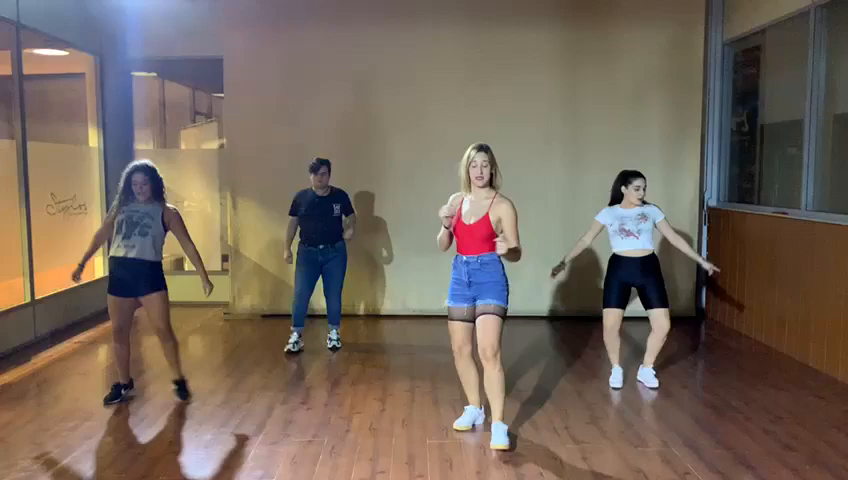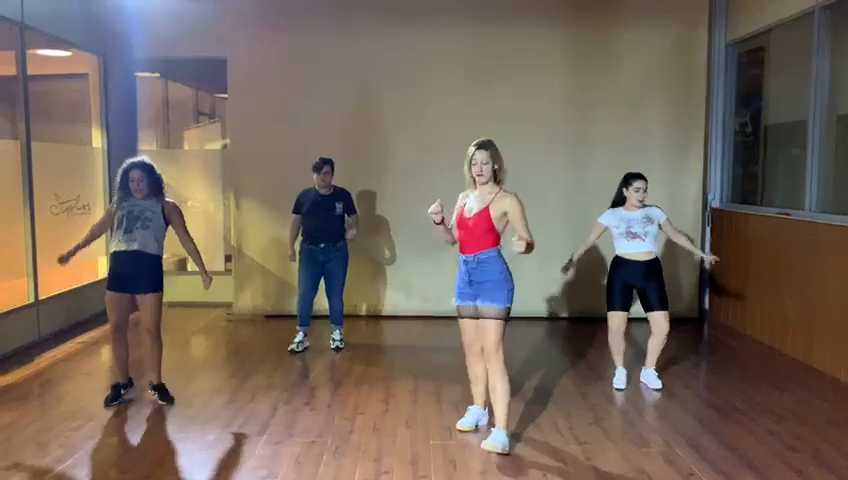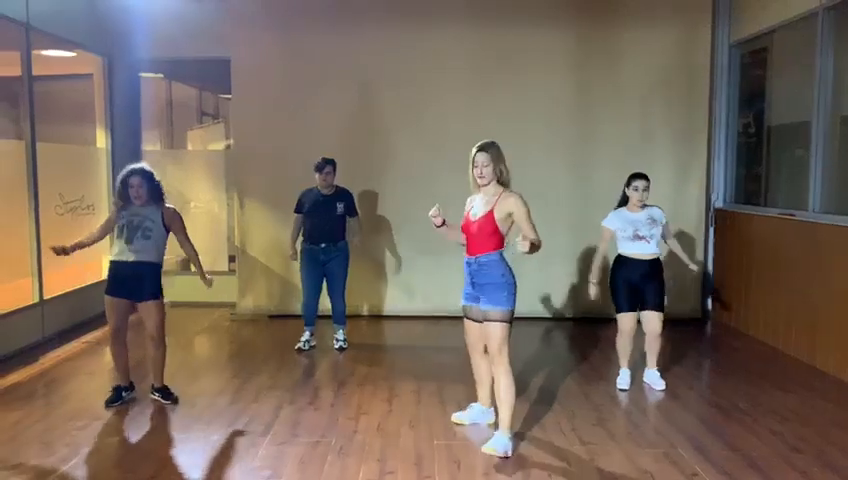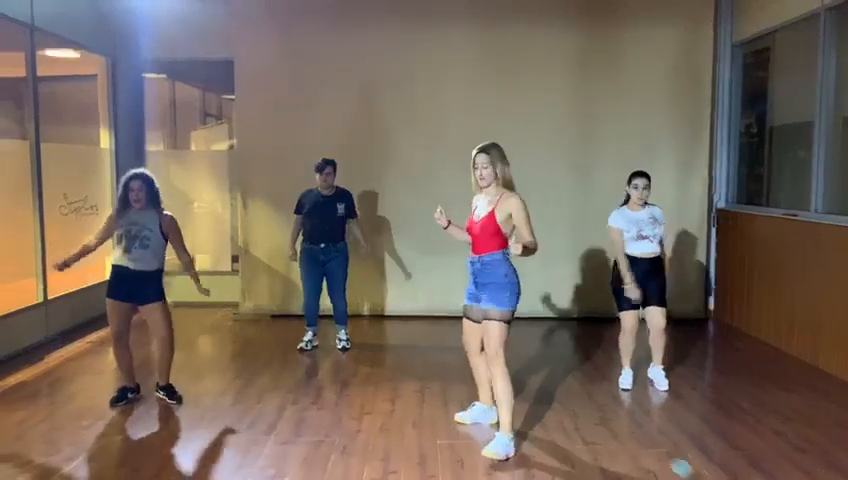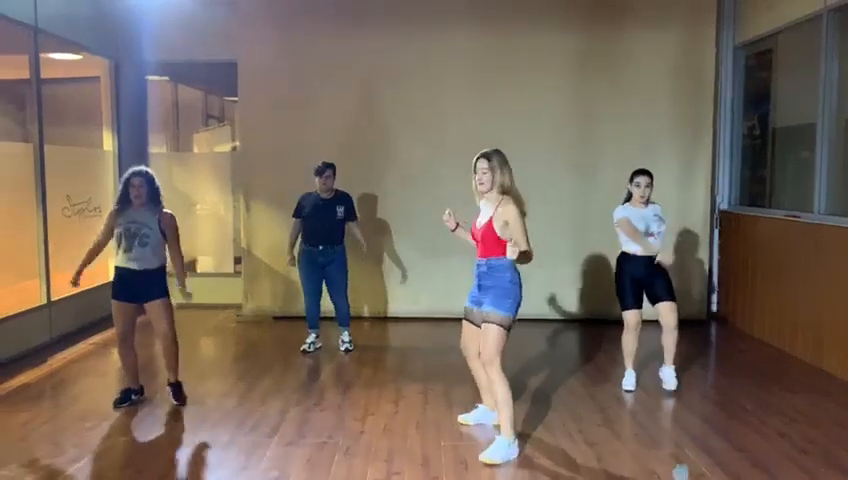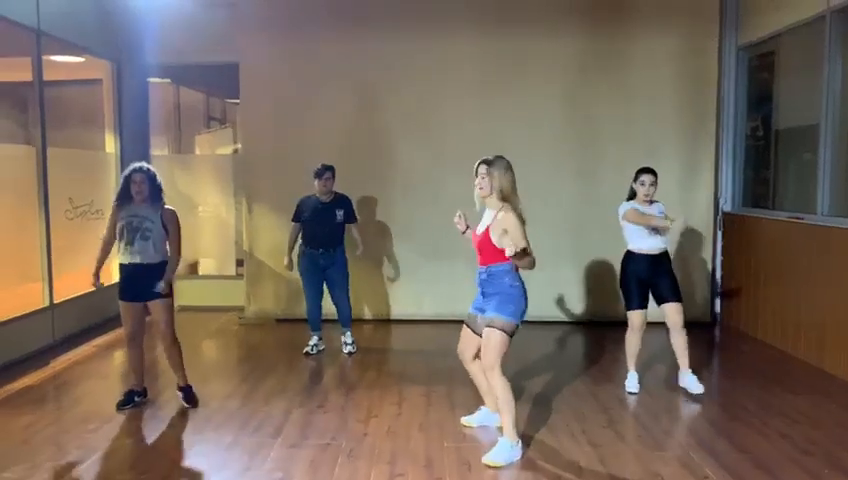
dt=0.1s
person 1, frame 1
left shoulder: (502, 205)
right shoulder: (455, 201)
left elbow: (516, 253)
right elbow: (443, 246)
left wrist: (508, 250)
right wrist: (444, 229)
left hip: (490, 280)
right hip: (461, 278)
left knee: (489, 352)
right knee: (460, 351)
left ankle: (499, 425)
right ankle: (474, 408)
person 1, frame 2
left shoulder: (507, 200)
right shoulder: (463, 198)
left elbow: (528, 241)
right elbow: (453, 238)
left wrist: (523, 245)
right wrist: (439, 221)
left hip: (493, 278)
right hip: (466, 276)
left knee: (491, 353)
right knee: (471, 348)
left ankle: (499, 432)
right ankle: (478, 409)
person 1, frame 3
left shoulder: (511, 201)
right shoulder: (471, 201)
left elbow: (535, 241)
left wrist: (527, 244)
right wrist: (441, 224)
left hip: (496, 280)
right hip: (473, 280)
left knee: (498, 355)
right knee: (476, 348)
left ankle: (504, 435)
right ankle: (483, 407)
person 1, frame 4
left shoulder: (512, 201)
right shoulder: (477, 201)
left elbow: (531, 244)
left wrist: (521, 247)
right wrist: (446, 225)
left hip: (499, 279)
right hip: (476, 279)
left knee: (494, 355)
right knee: (472, 348)
left ankle: (505, 436)
right ankle: (486, 406)
person 1, frame 5
left shoulder: (509, 207)
right shoulder: (483, 206)
left elbow: (527, 255)
left wrist: (517, 252)
right wrist: (456, 228)
left hip: (502, 285)
right hip: (482, 284)
left knee: (490, 359)
right knee: (470, 350)
left ankle: (508, 440)
right ankle: (489, 408)
person 1, frame 6
left shoulder: (508, 215)
right shoulder: (487, 213)
left elbow: (529, 262)
left wrist: (516, 254)
right wrist: (465, 231)
left hip: (505, 291)
right hip: (486, 291)
left knee: (490, 364)
right knee: (466, 353)
left ankle: (511, 442)
right ankle: (491, 410)
person 2, frame 1
left shoulder: (166, 212)
right shoulder: (120, 208)
left elbow: (187, 245)
right elbow: (101, 235)
left wrist: (204, 277)
right wrist: (81, 264)
left hip: (149, 272)
right hip: (119, 271)
left knee: (162, 328)
right knee: (119, 331)
left ankle: (178, 378)
right ankle: (123, 383)
person 2, frame 2
left shoulder: (166, 206)
right shoulder: (120, 204)
left elbow: (186, 240)
right elbow: (98, 230)
left wrist: (202, 271)
right wrist: (72, 251)
left hip: (147, 268)
right hip: (119, 268)
left knee: (151, 329)
right knee: (117, 328)
left ankle: (156, 384)
right ankle: (122, 382)
person 2, frame 3
left shoulder: (167, 213)
right shoulder: (120, 211)
left elbow: (186, 245)
right elbow: (97, 235)
left wrist: (202, 273)
right wrist: (70, 248)
left hip: (148, 277)
right hip: (118, 276)
left knee: (155, 334)
right knee: (116, 333)
left ankle: (158, 386)
right ankle: (124, 385)
person 2, frame 4
left shoulder: (164, 220)
right shoulder: (118, 216)
left elbow: (182, 253)
right elbow: (95, 241)
left wrist: (197, 283)
right wrist: (70, 260)
left hip: (149, 282)
right hip: (120, 280)
left knee: (165, 335)
right knee: (118, 336)
left ankle: (163, 384)
right ankle: (129, 387)
person 2, frame 5
left shoulder: (164, 218)
right shoulder: (117, 215)
left elbow: (175, 253)
right elbow: (99, 245)
left wrist: (182, 285)
right wrist: (79, 270)
left hip: (152, 280)
right hip: (123, 279)
left knee: (167, 334)
right knee: (123, 337)
left ankle: (174, 382)
right ankle: (134, 388)
person 2, frame 6
left shoulder: (165, 213)
right shoulder: (120, 211)
left elbow: (176, 250)
right elbow: (107, 243)
left wrist: (167, 279)
right wrist: (96, 272)
left hip: (156, 276)
right hip: (129, 277)
left knee: (167, 334)
right knee: (132, 337)
left ankle: (184, 385)
right ankle: (137, 389)
person 3, frame 1
left shoulder: (652, 211)
right shoulder: (608, 213)
left elbow: (673, 237)
right elbow: (586, 239)
left wrist: (701, 260)
right wrist: (565, 262)
left hip: (648, 269)
right hip: (619, 269)
left knee: (662, 325)
right knee: (610, 324)
left ankle: (646, 369)
right ankle: (616, 369)
person 3, frame 2
left shoulder: (654, 212)
right shoulder: (611, 215)
left elbow: (675, 235)
right elbow: (590, 240)
left wrist: (701, 254)
right wrist: (572, 260)
left hip: (650, 271)
right hip: (621, 271)
left knee: (662, 328)
right knee: (615, 327)
left ankle: (648, 371)
right ankle: (620, 370)
person 3, frame 3
left shoulder: (657, 213)
right shoulder: (615, 217)
left elbow: (669, 239)
right elbow: (601, 249)
left wrist: (687, 261)
right wrist: (593, 279)
left hip: (653, 272)
right hip: (625, 271)
left knee: (654, 329)
right knee: (627, 328)
left ankle: (651, 371)
right ankle: (624, 370)
person 3, frame 4
left shoulder: (656, 212)
right shoulder: (618, 216)
right elbow: (620, 252)
left wrist: (665, 263)
right wrist: (629, 282)
left hip: (653, 270)
right hip: (627, 269)
left knee: (658, 325)
right knee: (629, 326)
left ankle: (656, 368)
right ankle: (626, 370)
person 3, frame 5
left shoulder: (656, 209)
right shoulder: (622, 212)
right elbow: (634, 236)
right wrist: (658, 252)
left hip: (655, 267)
right hip: (630, 267)
left knee: (670, 321)
right knee: (632, 325)
left ankle: (668, 369)
right ankle: (629, 371)
person 3, frame 6
left shoulder: (659, 207)
right shoulder: (627, 208)
right elbow: (645, 220)
right wrist: (667, 223)
left hip: (661, 266)
right hip: (636, 267)
left knee: (676, 322)
right knee: (636, 325)
left ankle: (686, 374)
right ankle: (632, 373)
person 4, frame 1
left shoulder: (340, 196)
right shoulder: (301, 197)
left elbow: (350, 215)
right elbow: (293, 223)
left wrist: (350, 228)
right wrist: (287, 248)
left hip: (334, 252)
right hip: (307, 252)
left knee: (333, 295)
right knee: (301, 294)
left ankle: (333, 333)
right ankle: (296, 336)
person 4, frame 2
left shoulder: (343, 195)
right shoulder: (304, 196)
left elbow: (353, 216)
right elbow: (296, 221)
left wrist: (353, 228)
right wrist: (291, 246)
left hip: (336, 252)
right hip: (309, 251)
left knee: (335, 295)
right knee: (305, 294)
left ankle: (336, 333)
right ankle: (301, 335)
person 4, frame 3
left shoulder: (344, 195)
right shoulder: (306, 196)
left elbow: (353, 218)
right elbow: (298, 220)
left wrist: (356, 235)
right wrist: (292, 245)
left hip: (337, 251)
right hip: (310, 251)
left knee: (337, 294)
right knee: (310, 295)
left ankle: (340, 333)
right ankle: (308, 335)
person 4, frame 4
left shoulder: (344, 196)
right shoulder: (306, 197)
left elbow: (352, 221)
right elbow: (298, 221)
left wrist: (362, 241)
right wrist: (292, 246)
left hip: (336, 252)
right hip: (310, 251)
left knee: (338, 295)
right knee: (310, 295)
left ankle: (342, 333)
right ankle: (310, 335)
person 4, frame 5
left shoulder: (344, 199)
right shoulder: (305, 200)
left elbow: (352, 223)
right elbow: (296, 225)
left wrist: (362, 241)
right wrist: (290, 251)
left hip: (335, 254)
right hip: (309, 254)
left knee: (339, 296)
right knee: (311, 298)
left ankle: (345, 335)
right ankle: (313, 336)
person 4, frame 6
left shoulder: (343, 202)
right shoulder: (304, 203)
left elbow: (351, 225)
right elbow: (295, 228)
left wrist: (359, 243)
right wrist: (288, 255)
left hip: (335, 256)
right hip: (309, 257)
left knee: (341, 298)
right knee: (312, 300)
left ankle: (347, 336)
right ankle: (316, 339)
